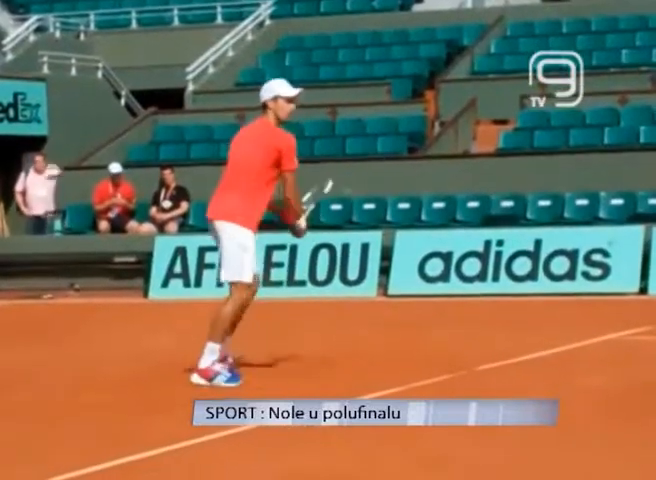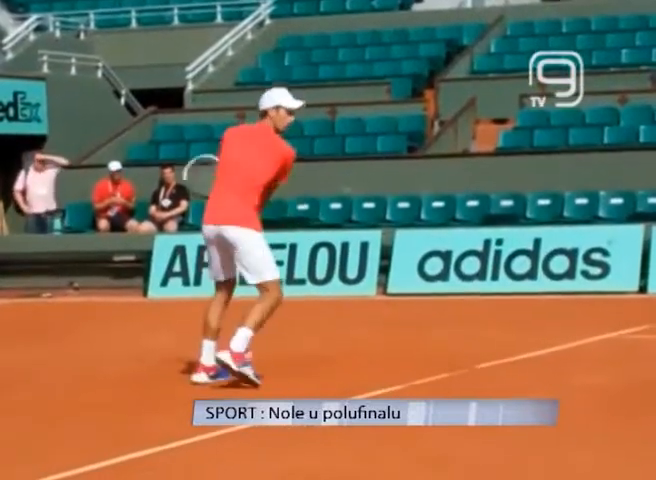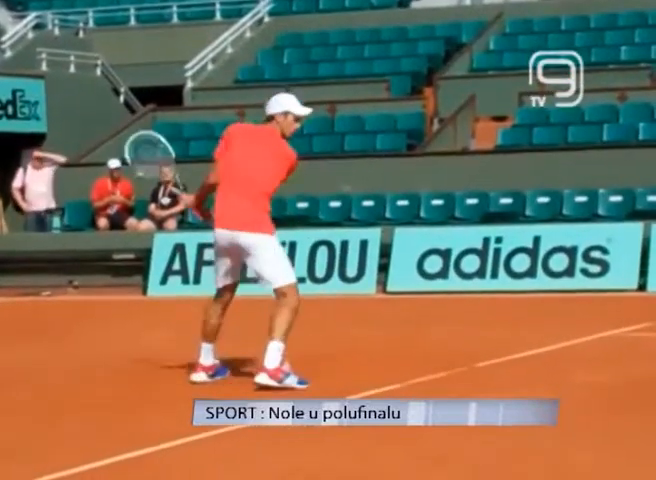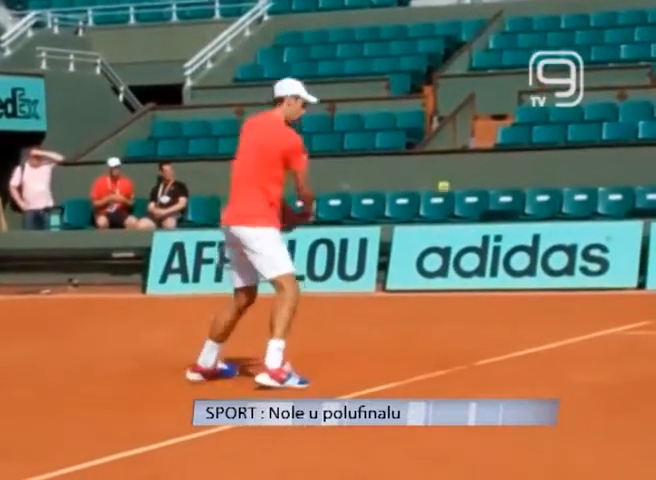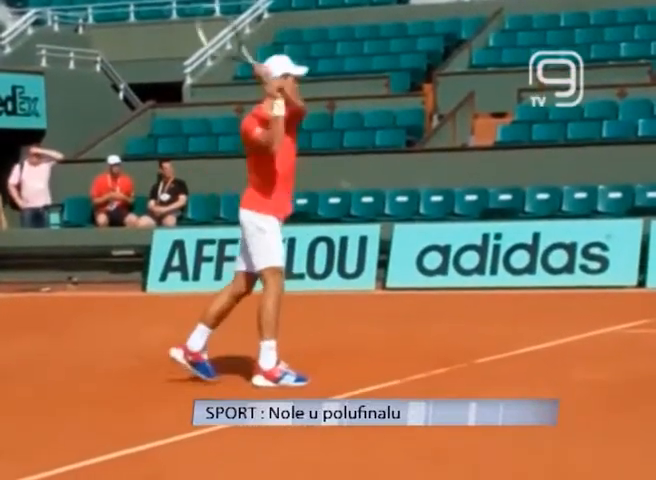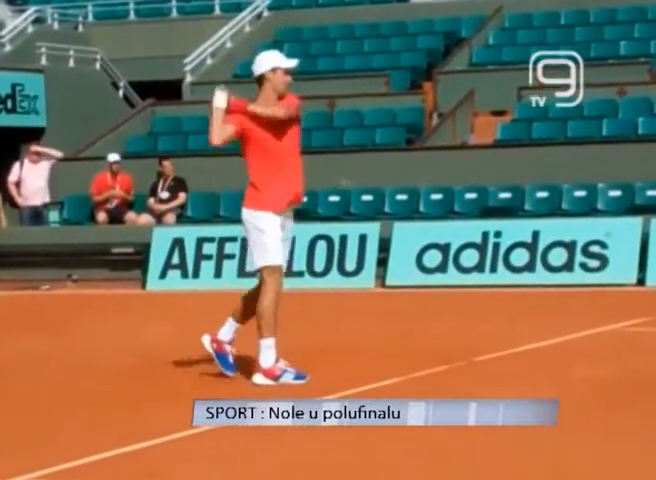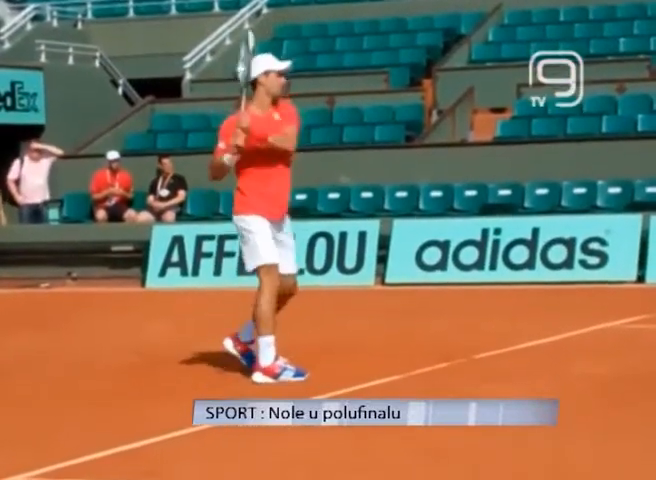
dt=0.2s
person 1, frame 1
left shoulder: (245, 133)
right shoulder: (285, 140)
right elbow: (289, 194)
left wrist: (288, 215)
right wrist: (299, 221)
left hip: (219, 214)
right hip: (236, 220)
left knee: (240, 289)
right knee: (244, 292)
left ankle: (215, 361)
right ankle: (207, 363)
person 1, frame 2
left shoulder: (232, 133)
right shoulder: (286, 152)
left hip: (211, 221)
right hip: (241, 224)
left knee: (223, 289)
right knee: (273, 292)
left ankle: (206, 364)
right ankle: (236, 350)
person 1, frame 3
left shoulder: (234, 131)
right shoulder: (289, 155)
left elbow: (215, 178)
left wrist: (198, 200)
left hip: (222, 227)
right hip: (256, 229)
left knee: (223, 295)
right knee: (290, 297)
left ankle: (205, 363)
right ankle: (273, 367)
person 1, frame 4
left shoulder: (252, 123)
right shoulder: (289, 138)
right elbow: (303, 190)
left wrist: (285, 212)
right wrist: (307, 209)
left hip: (237, 222)
right hip: (255, 225)
left knee: (245, 297)
right knee: (289, 290)
left ankle: (207, 362)
right ankle: (273, 367)
person 1, frame 5
left shoulder: (287, 105)
right shoulder: (254, 119)
left elbow: (300, 108)
right elbow: (273, 147)
left wrist: (282, 92)
right wrist: (278, 102)
left hip: (274, 212)
right hip: (259, 212)
left knee: (241, 284)
right knee: (274, 282)
left ankle: (193, 348)
right ankle: (267, 366)
person 1, frame 6
left shoulder: (290, 102)
right shoulder: (238, 115)
left elbow: (280, 114)
right elbow: (215, 141)
left wrist: (243, 106)
right wrist: (220, 104)
left hip: (285, 209)
right hip: (260, 210)
left knee: (267, 285)
right knee: (272, 281)
left ankle: (222, 338)
right ankle: (268, 365)
person 1, frame 7
left shoulder: (288, 110)
right shoulder: (232, 124)
left elbow: (289, 144)
right elbow: (214, 172)
left wrist: (257, 133)
right wrist: (232, 153)
left hip: (280, 215)
right hip: (250, 213)
left knee: (287, 286)
right knee: (270, 280)
left ankle: (242, 341)
right ankle: (268, 363)
